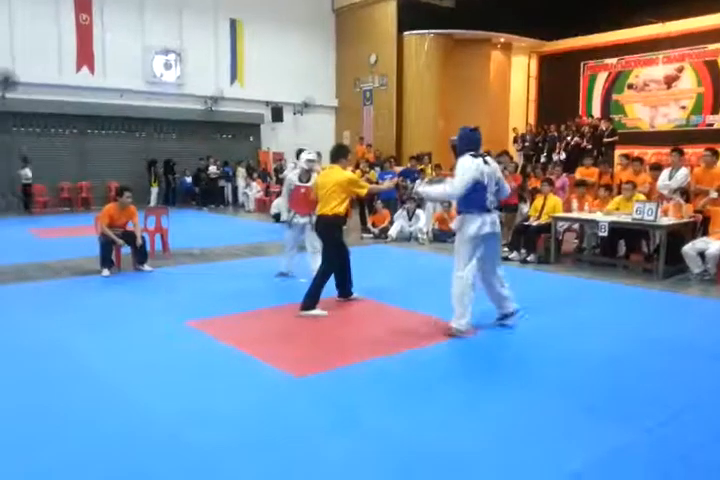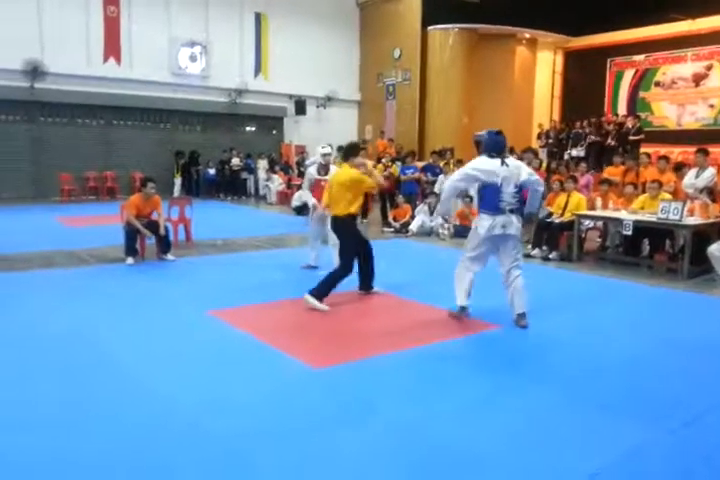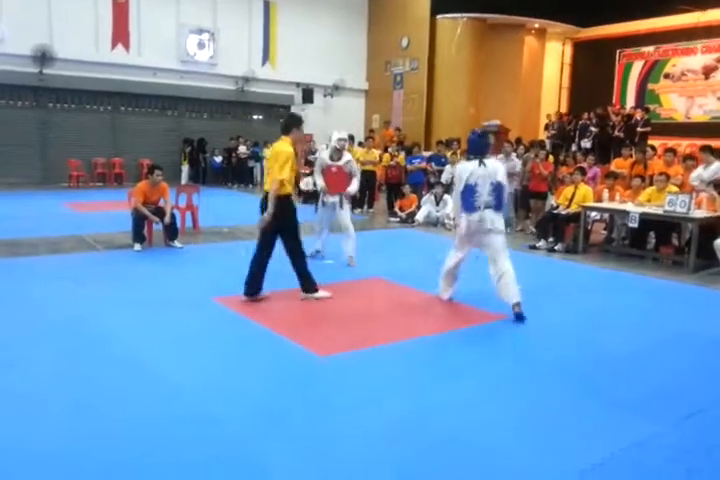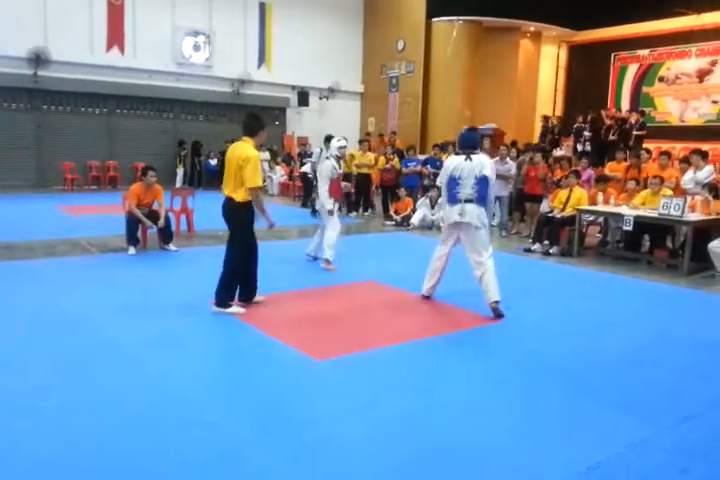
dt=0.7s
person 1, frame 1
left shoulder: (466, 163)
right shoulder: (491, 164)
left elbow: (454, 191)
right elbow: (505, 192)
left wrist: (424, 189)
left hip: (472, 223)
right hip: (491, 223)
left knee: (463, 272)
right knee: (491, 270)
left ankle: (461, 323)
right ankle: (507, 309)
person 1, frame 2
left shoulder: (481, 164)
right shoulder: (517, 165)
left elbow: (454, 182)
right elbow: (538, 184)
left wrist: (443, 208)
right wrist: (531, 210)
left hip: (487, 223)
right hip: (511, 224)
left knee: (468, 263)
right knee: (513, 269)
left ankle: (462, 307)
right ankle: (520, 314)
person 1, frame 3
left shoulder: (461, 168)
right shoulder: (497, 166)
left elbow: (458, 199)
right elbow: (503, 196)
right wrist: (498, 216)
left hip: (469, 220)
right hip: (492, 220)
left knee: (455, 257)
right knee: (502, 263)
left ankle: (445, 293)
right ankle: (516, 305)
person 1, frame 4
left shoulder: (450, 162)
right shoulder: (486, 162)
left elbow: (444, 190)
right elbow: (490, 194)
right wrist: (487, 215)
left hip: (453, 214)
right hip: (475, 214)
left knee: (441, 253)
right knee: (483, 259)
left ankle: (427, 291)
right ankle: (493, 300)
person 2, frame 1
left shoulder: (321, 175)
right shoulder: (346, 176)
right elbow: (368, 189)
right wrist: (385, 187)
left hip: (322, 221)
right hip: (332, 223)
left knee: (342, 255)
right knee: (328, 264)
left ankle: (345, 292)
right ankle: (308, 306)
person 2, frame 2
left shoulder: (335, 175)
right shoulder: (354, 175)
left elbow: (325, 202)
right elbow: (379, 184)
right wrist: (368, 168)
left hip: (338, 221)
right hip: (346, 222)
left knee: (365, 249)
right knee: (346, 265)
left ankle: (366, 286)
right ankle: (315, 294)
person 2, frame 3
left shoulder: (276, 146)
right shoulder: (286, 150)
right elbow: (276, 181)
right wrist: (270, 210)
left hip: (270, 201)
right hip: (281, 203)
left knee: (265, 246)
right knee: (295, 247)
left ankle: (251, 290)
right ankle: (309, 289)
person 2, frame 4
left shoulder: (234, 148)
right shoulder: (252, 154)
right elbow: (253, 191)
right wrist: (266, 216)
left hip: (230, 204)
right hip: (241, 208)
left knee: (248, 250)
right knee: (236, 255)
left ankle: (247, 294)
right ankle: (222, 302)
person 3, frame 1
left shoulder: (317, 179)
right shoulder: (291, 177)
right elbow: (285, 197)
right wrist: (285, 215)
left hip: (310, 218)
right hip: (295, 217)
left knee: (314, 247)
right knee: (290, 245)
right ankle: (286, 270)
person 3, frame 2
left shoulder: (335, 171)
right shoulder: (311, 171)
right elbow: (305, 189)
right wrist: (312, 201)
right hip: (316, 210)
left knee: (335, 238)
right knee: (314, 237)
right ankle: (312, 262)
person 3, frame 3
left shoulder: (349, 159)
right shoulder: (323, 156)
left elbow: (357, 176)
right elbow: (317, 173)
left wrist: (351, 189)
right wrist: (320, 185)
left hip: (342, 197)
right hip: (327, 196)
left knee: (346, 225)
right knee: (323, 224)
left ankle: (350, 255)
right ankle: (318, 249)
person 3, frame 4
left shoulder: (338, 163)
right shoulder: (328, 164)
right elbow: (323, 187)
left wrist: (343, 186)
right wrist: (328, 205)
left hip: (333, 201)
right hip: (327, 201)
left knee: (326, 228)
right knee: (334, 227)
left ankle: (312, 252)
right ankle: (327, 259)
